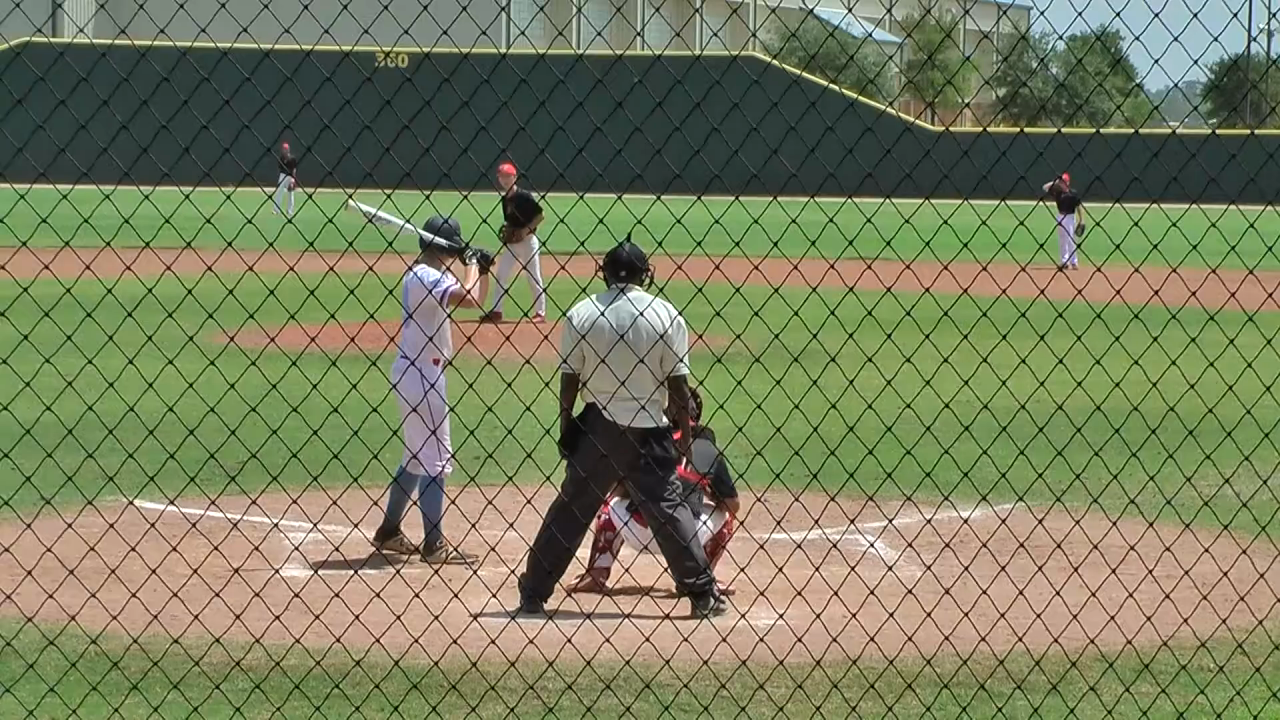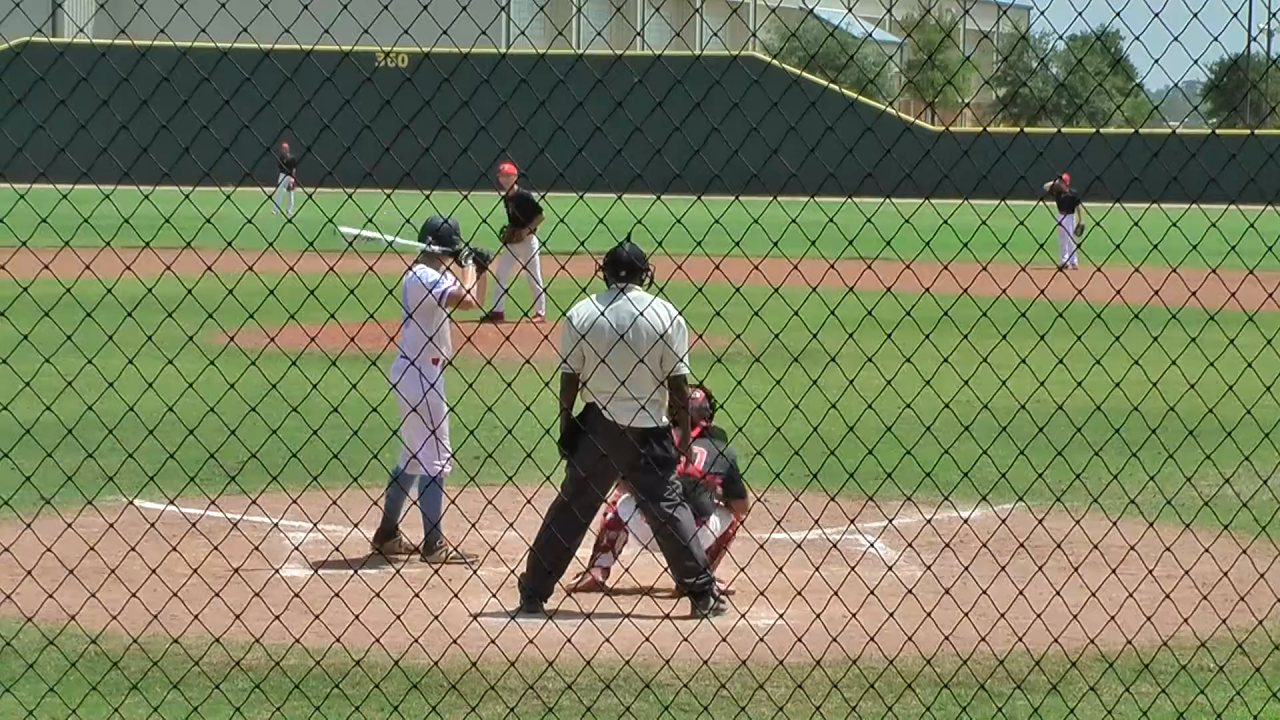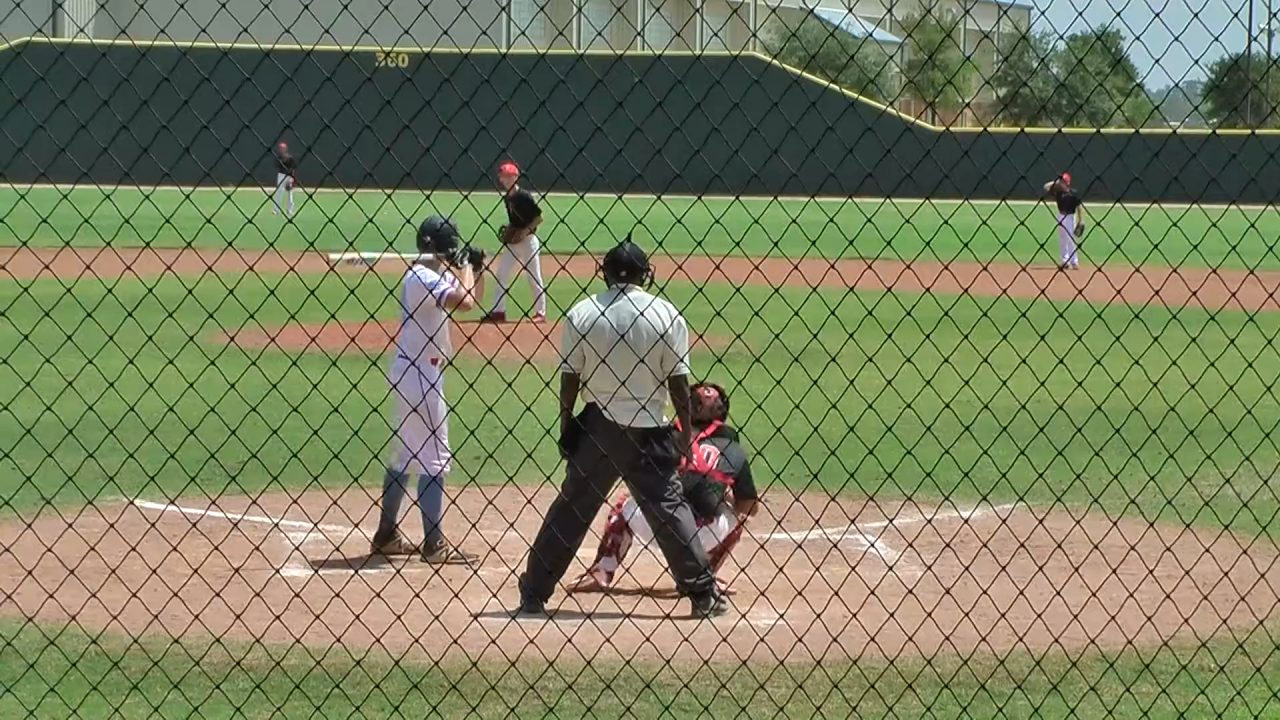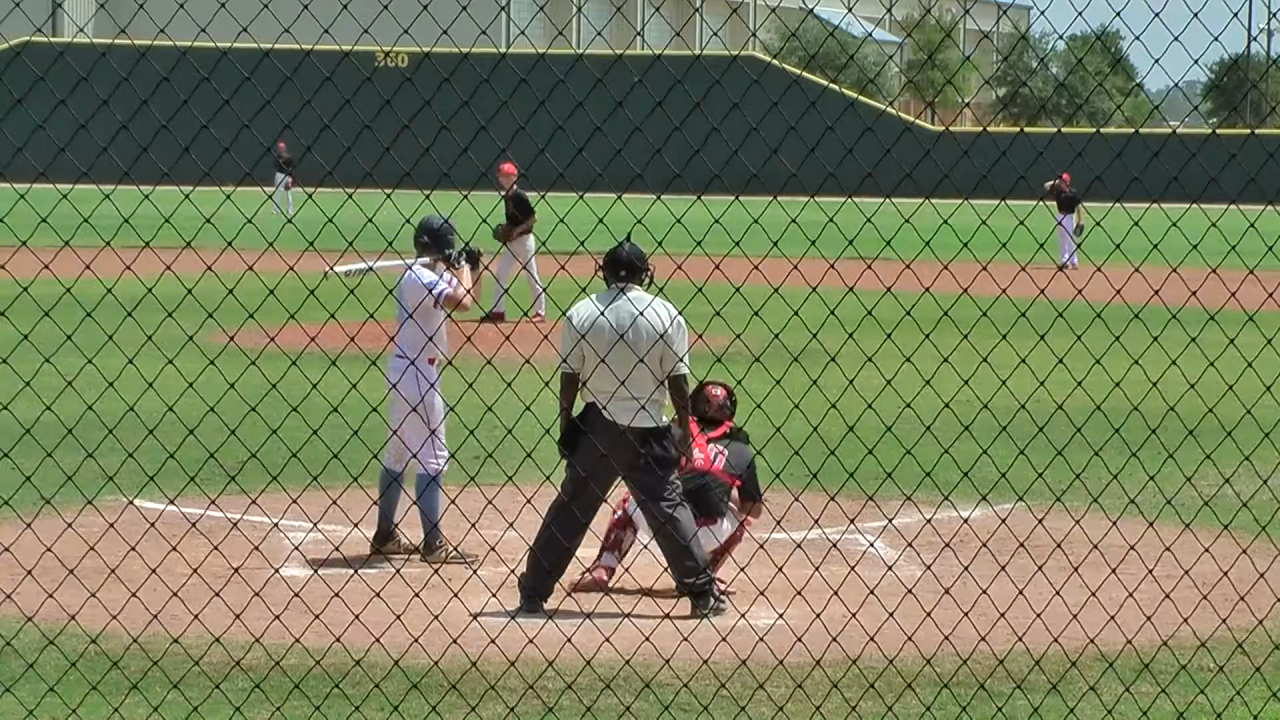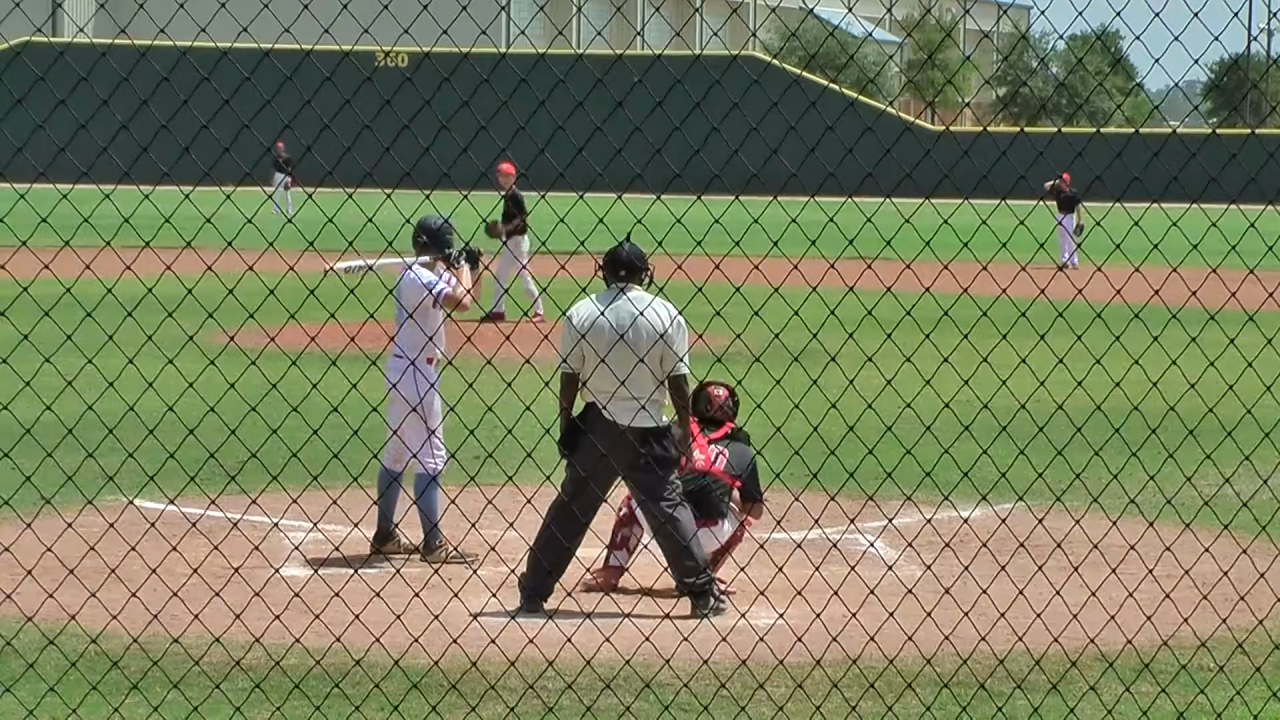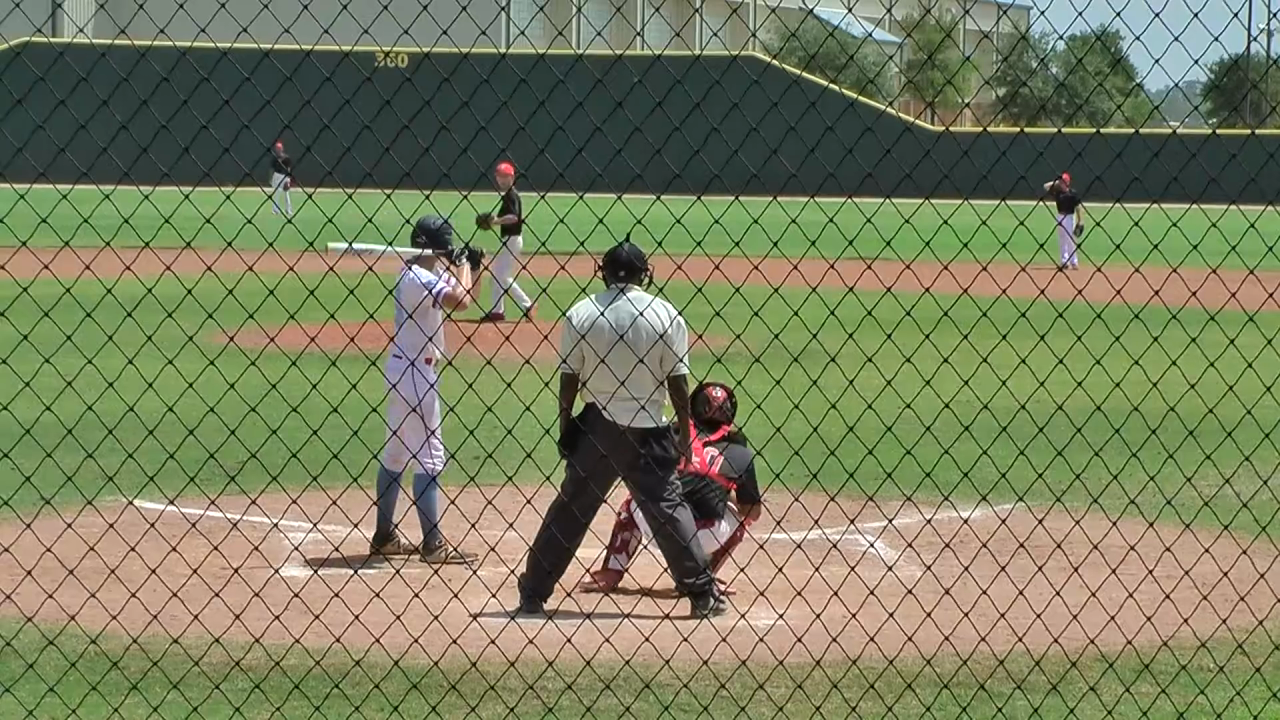
dt=0.1s
person 1, frame 1
left shoulder: (581, 313)
right shoulder: (666, 314)
left elbow: (569, 379)
right elbow: (677, 382)
left wrist: (566, 427)
right wrist: (685, 430)
left hip: (597, 427)
right hip: (648, 430)
left knee: (569, 510)
right knee: (669, 509)
left ankle: (533, 594)
right ankle: (704, 594)
person 1, frame 2
left shoulder: (581, 313)
right shoulder: (666, 314)
left elbow: (569, 379)
right elbow: (677, 382)
left wrist: (566, 427)
right wrist: (684, 431)
left hip: (597, 427)
right hip: (648, 430)
left knee: (569, 510)
right knee: (669, 509)
left ankle: (533, 594)
right ankle: (703, 593)
person 1, frame 3
left shoulder: (581, 313)
right shoulder: (666, 314)
left elbow: (569, 380)
right elbow: (677, 382)
left wrist: (565, 428)
right wrist: (685, 430)
left hip: (597, 427)
right hip: (648, 430)
left knee: (570, 510)
right knee: (669, 510)
left ankle: (533, 594)
right ankle: (704, 594)
person 1, frame 4
left shoulder: (581, 313)
right shoulder: (666, 314)
left elbow: (569, 379)
right elbow: (677, 382)
left wrist: (565, 427)
right wrist: (685, 430)
left hip: (597, 427)
right hip: (648, 429)
left knee: (569, 510)
right knee: (669, 510)
left ankle: (533, 594)
right ankle: (704, 593)
person 1, frame 5
left shoulder: (581, 313)
right shoulder: (666, 314)
left elbow: (569, 379)
right elbow: (677, 382)
left wrist: (565, 427)
right wrist: (685, 430)
left hip: (597, 426)
right hip: (648, 429)
left knee: (570, 509)
right knee: (669, 509)
left ankle: (534, 593)
right ankle: (704, 594)
person 1, frame 6
left shoulder: (581, 313)
right shoulder: (665, 314)
left elbow: (569, 379)
right elbow: (677, 382)
left wrist: (565, 427)
right wrist: (685, 431)
left hip: (597, 427)
right hip: (647, 429)
left knee: (569, 509)
right knee: (669, 510)
left ankle: (533, 594)
right ankle: (704, 594)
person 2, frame 1
left shoulder: (435, 275)
right shoulder: (424, 276)
left elbow: (476, 299)
right elbow: (469, 299)
left wrist: (482, 269)
right wrist: (472, 264)
left hip: (419, 372)
right hip: (420, 373)
left knee: (418, 455)
right knee: (436, 458)
left ankle: (389, 532)
right ankle: (434, 544)
person 2, frame 2
left shoulder: (434, 275)
right shoulder: (423, 277)
left elbow: (475, 299)
right elbow: (468, 300)
left wrist: (479, 268)
right wrist: (469, 264)
left hip: (417, 371)
right hip: (419, 373)
left knee: (414, 455)
right knee: (435, 457)
left ankle: (388, 534)
right ankle: (434, 544)
person 2, frame 3
left shoulder: (434, 275)
right shoulder: (423, 277)
left elbow: (472, 297)
right elbow: (465, 302)
left wrist: (474, 268)
right wrist: (465, 267)
left hip: (414, 371)
right hip: (419, 373)
left knee: (406, 453)
right knee: (434, 457)
left ankle: (386, 535)
right ankle: (434, 544)
person 2, frame 4
left shoulder: (431, 274)
right shoulder: (421, 277)
left elbow: (468, 298)
right elbow: (463, 302)
left wrist: (470, 267)
right wrist: (462, 267)
left hip: (411, 371)
right hip: (416, 373)
left knee: (400, 453)
right knee: (432, 456)
left ankle: (385, 536)
right ankle: (433, 544)
person 2, frame 5
left shoulder: (431, 274)
right shoulder: (420, 277)
left elbow: (467, 297)
right elbow: (462, 302)
left wrist: (469, 267)
right wrist: (462, 265)
left hip: (408, 370)
right hip: (415, 372)
left knee: (398, 452)
right knee: (430, 456)
left ankle: (385, 536)
right ankle: (433, 544)
person 2, frame 6
left shoulder: (429, 274)
right shoulder: (418, 277)
left elbow: (466, 298)
right elbow: (461, 301)
left wrist: (470, 266)
right wrist: (463, 263)
left hip: (406, 371)
right hip: (414, 373)
left knee: (397, 452)
right knee: (429, 456)
left ankle: (384, 536)
right ankle: (433, 544)
person 3, frame 1
right shoulder: (710, 449)
left elbow: (619, 490)
right elbow: (733, 506)
left hip: (639, 532)
left knee: (614, 505)
right knee: (725, 517)
left ankle: (596, 573)
person 3, frame 2
right shoulder: (723, 449)
left elbow: (625, 487)
right elbow: (743, 507)
left hip: (646, 529)
left knee: (620, 501)
right knee: (733, 515)
left ankle: (597, 571)
person 3, frame 3
right shoulder: (736, 450)
right elbow: (751, 508)
right hip: (703, 536)
left knee: (625, 505)
right knee: (737, 517)
left ankle: (600, 573)
person 3, frame 4
right shoulder: (743, 451)
right elbow: (755, 511)
right hip: (705, 536)
left knee: (631, 501)
right knee: (741, 518)
left ankle: (602, 569)
person 3, frame 5
right shoulder: (743, 451)
right elbow: (755, 511)
right hip: (705, 537)
left knee: (634, 499)
right knee: (741, 519)
left ankle: (610, 571)
person 3, frame 6
right shoulder: (742, 453)
right elbow: (753, 513)
right hip: (703, 538)
left knee: (633, 503)
right knee: (741, 519)
left ankle: (610, 574)
